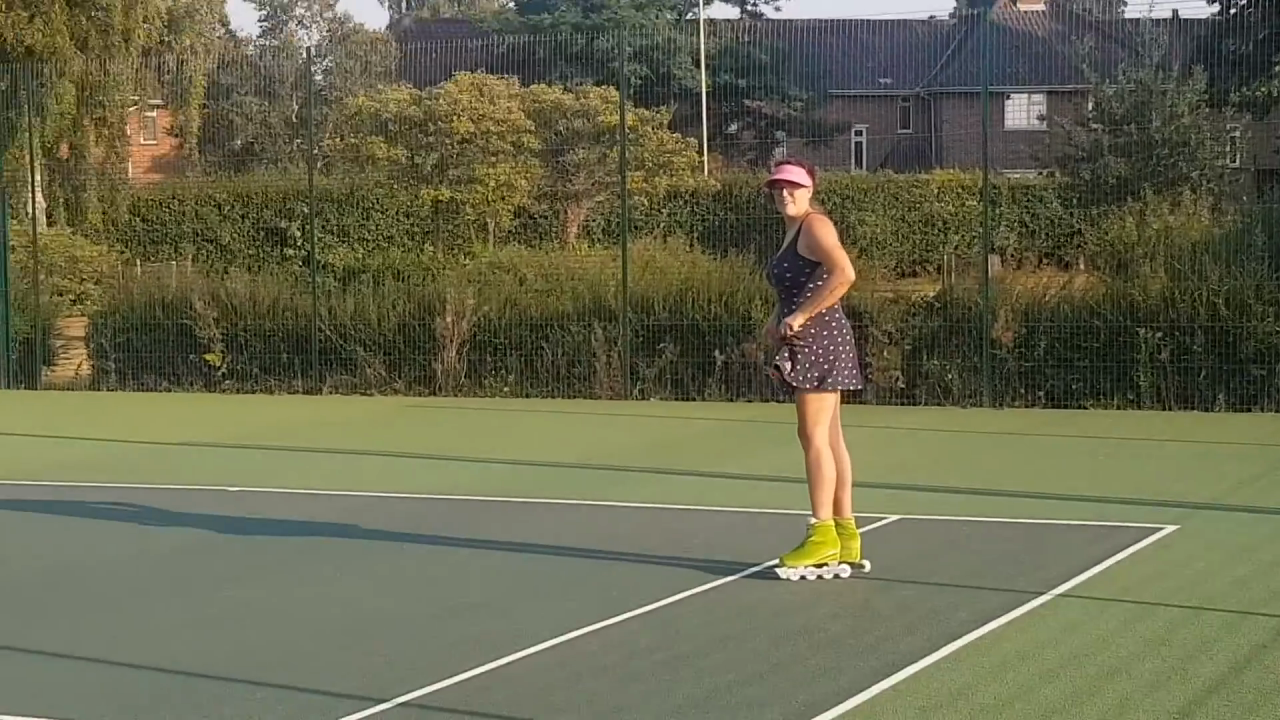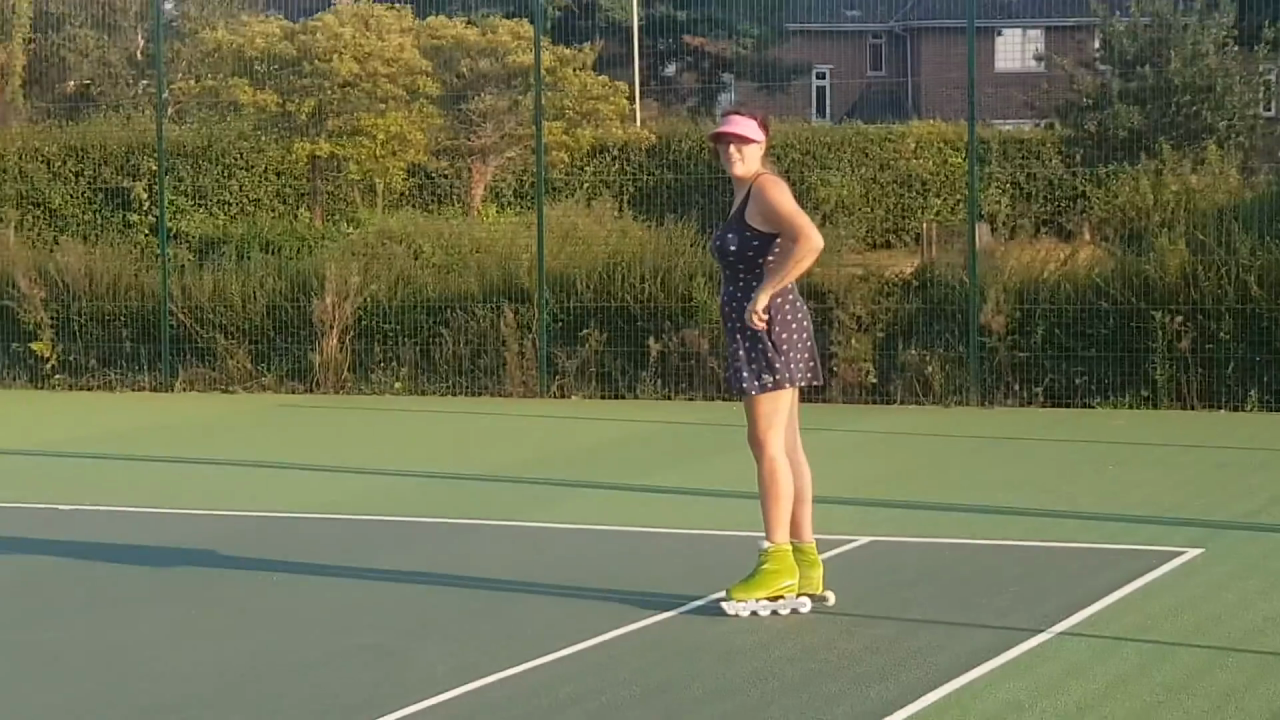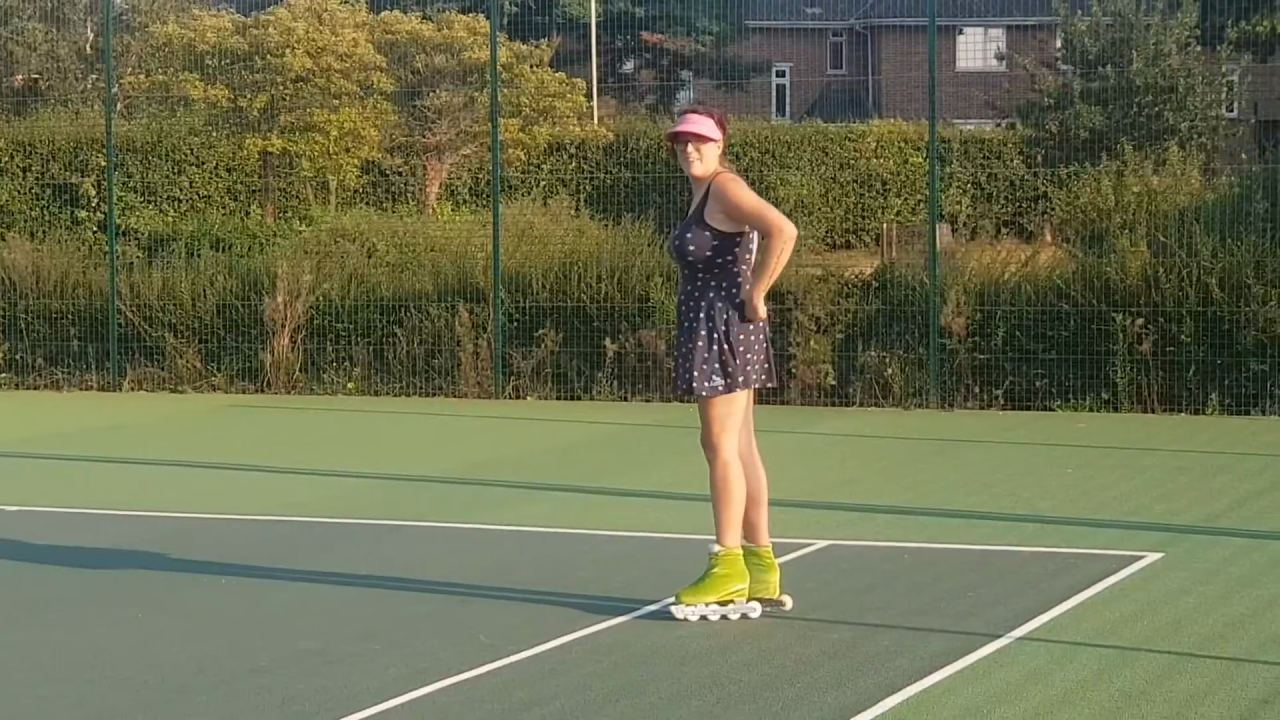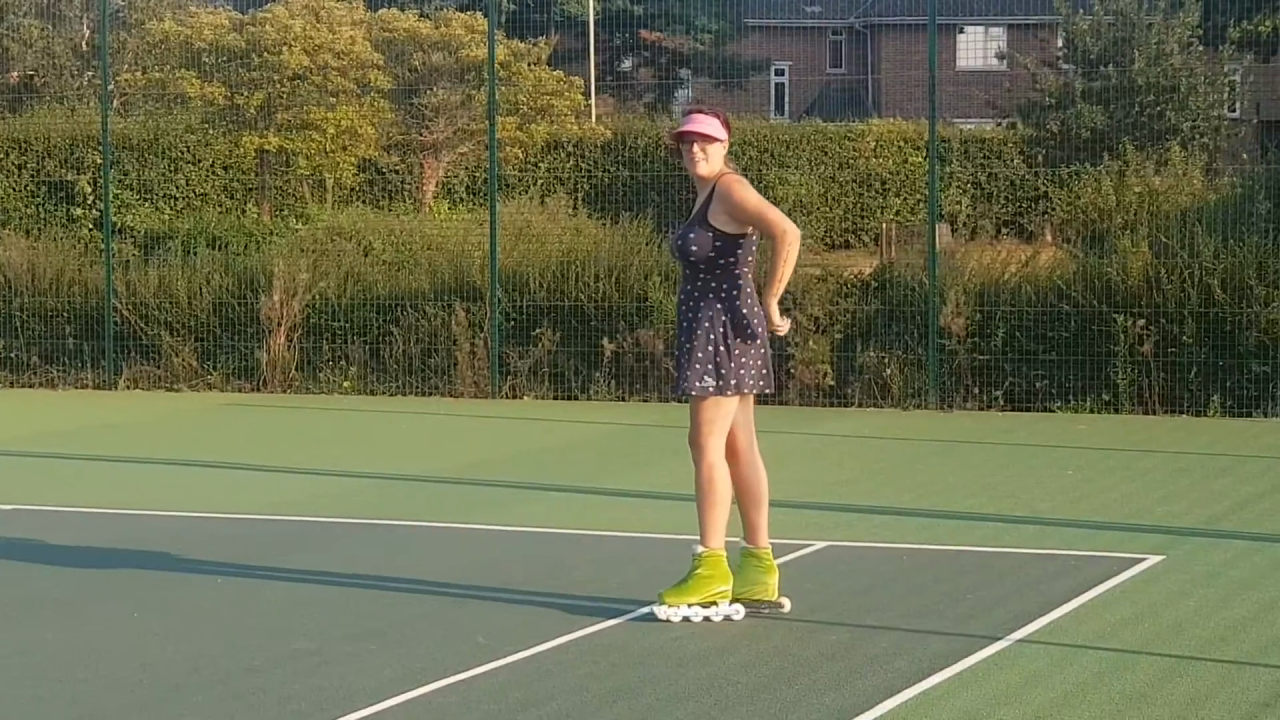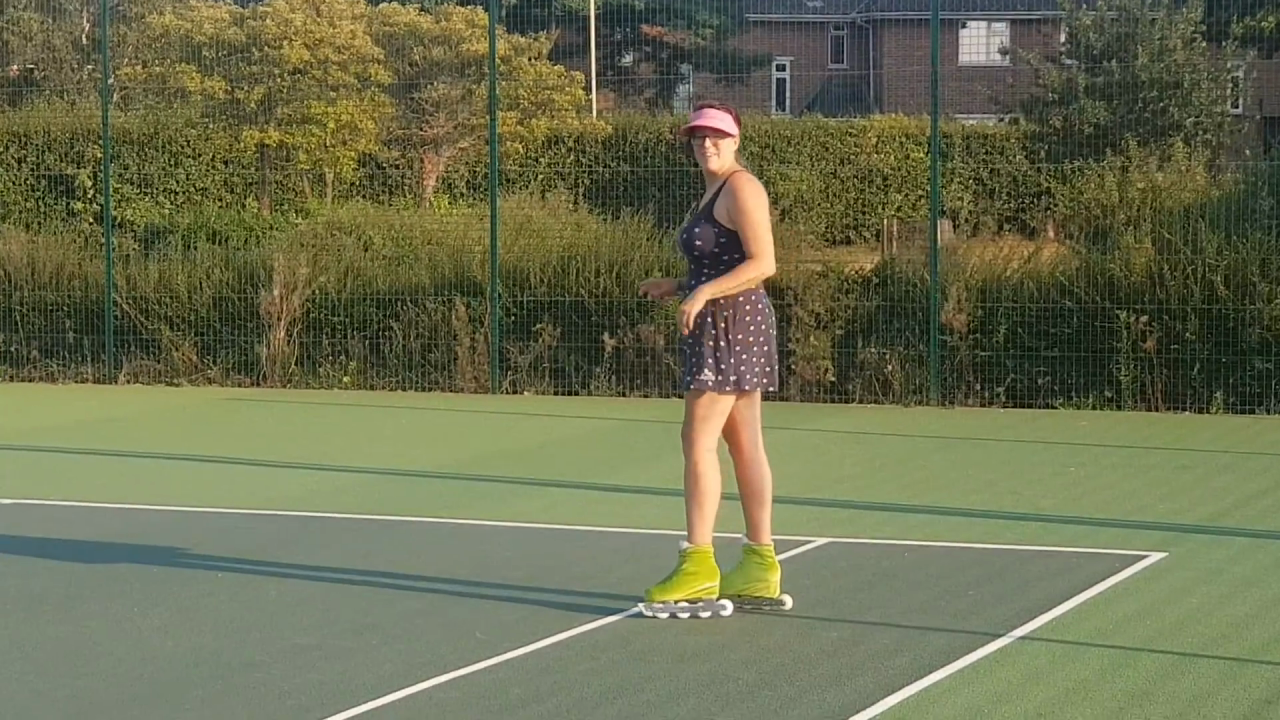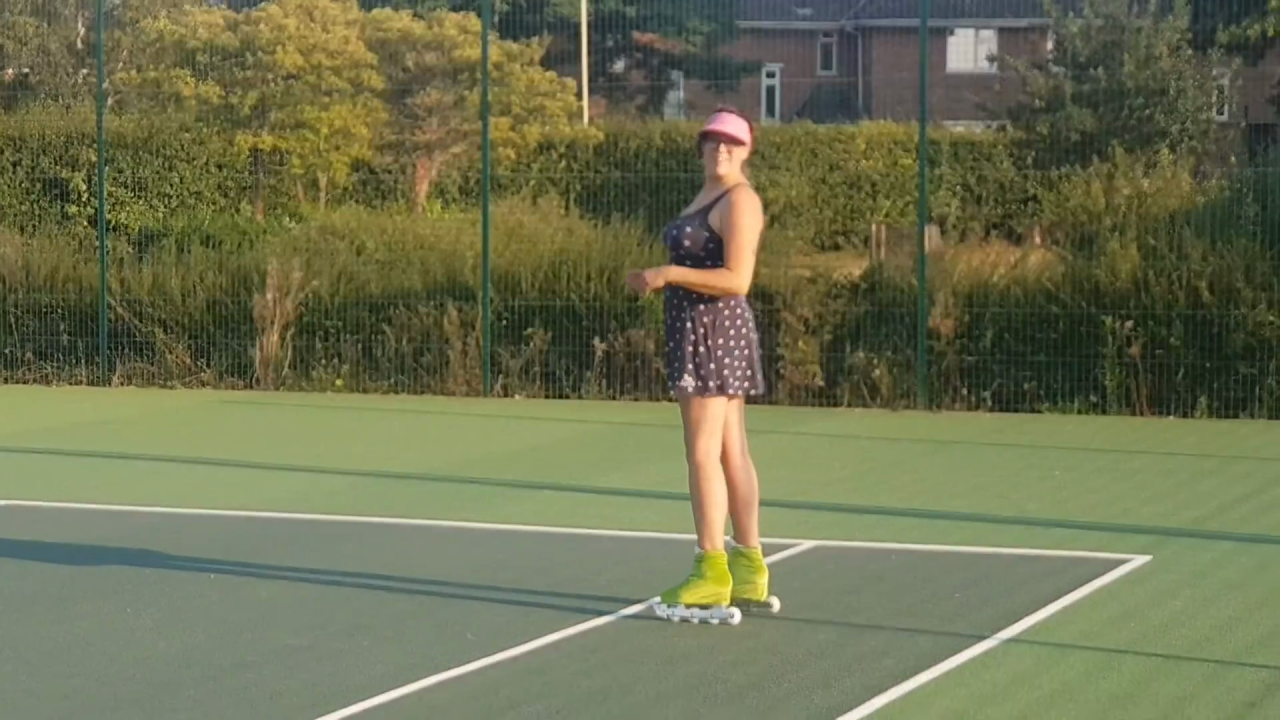
dt=0.3s
person 1, frame 1
left shoulder: (815, 225)
right shoulder: (793, 230)
left elbow: (845, 274)
left wrist: (800, 315)
right wrist: (779, 318)
left hip: (819, 340)
right hip: (809, 343)
left knee: (814, 437)
right knee: (830, 438)
left ankle: (823, 537)
right ankle: (844, 535)
person 1, frame 2
left shoulder: (766, 188)
right shoulder: (744, 193)
left elbow: (811, 241)
left wrist: (762, 295)
left hip: (769, 326)
right hip: (760, 330)
left knee: (767, 444)
right knee: (786, 445)
person 1, frame 3
left shoulder: (724, 187)
right shoulder: (704, 193)
left elbow: (783, 231)
left wrist: (754, 295)
left hip: (725, 329)
right hip: (712, 330)
left knee: (720, 447)
right knee: (739, 449)
person 1, frame 4
left shoulder: (731, 189)
right shoulder: (707, 193)
left elbow: (788, 235)
left wrist: (771, 304)
left hip: (723, 329)
right hip: (712, 329)
left knee: (706, 447)
right knee: (739, 449)
person 1, frame 5
left shoulder: (740, 188)
right shoulder: (716, 191)
left elbow: (763, 264)
left wrist: (698, 295)
right wrist: (679, 288)
left hip: (730, 328)
right hip: (723, 329)
left knee: (698, 442)
right knee: (745, 446)
person 1, frame 6
left shoulder: (739, 200)
right shoulder: (708, 195)
left elbow: (737, 280)
left wrist: (668, 274)
right wrist: (660, 278)
left hip: (713, 331)
right hip: (703, 332)
left knee: (702, 451)
right knee: (731, 450)
